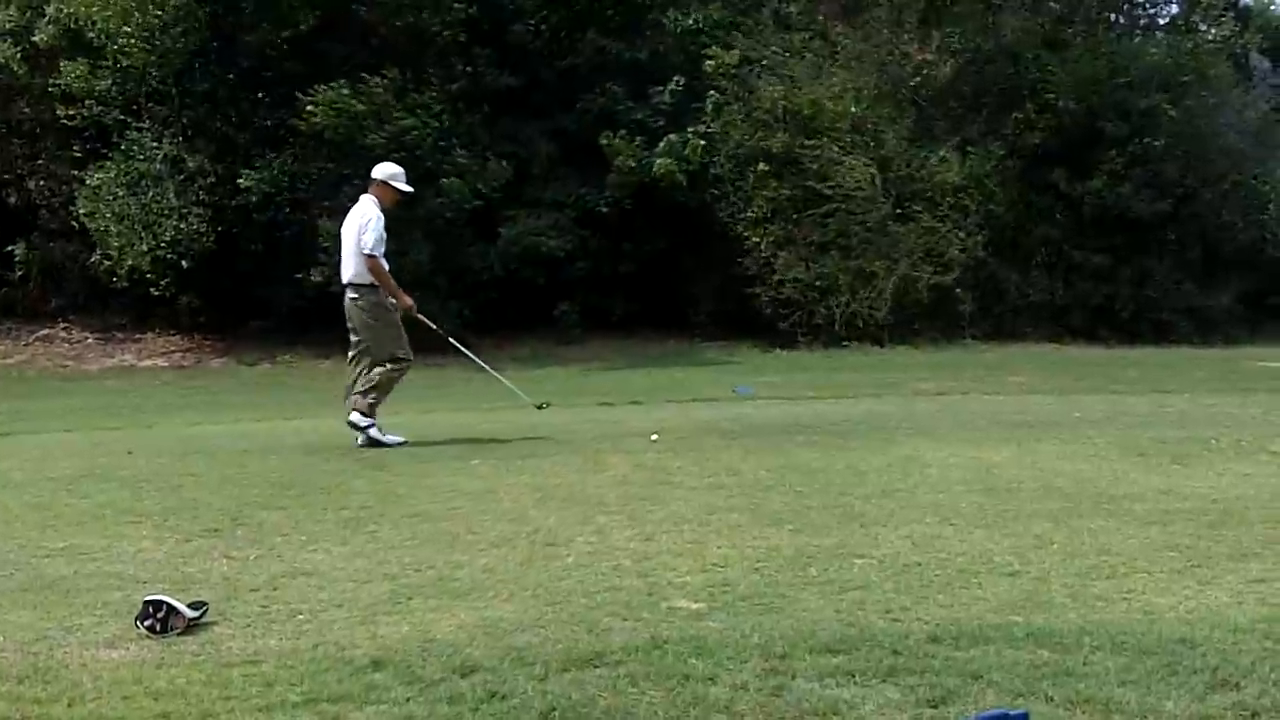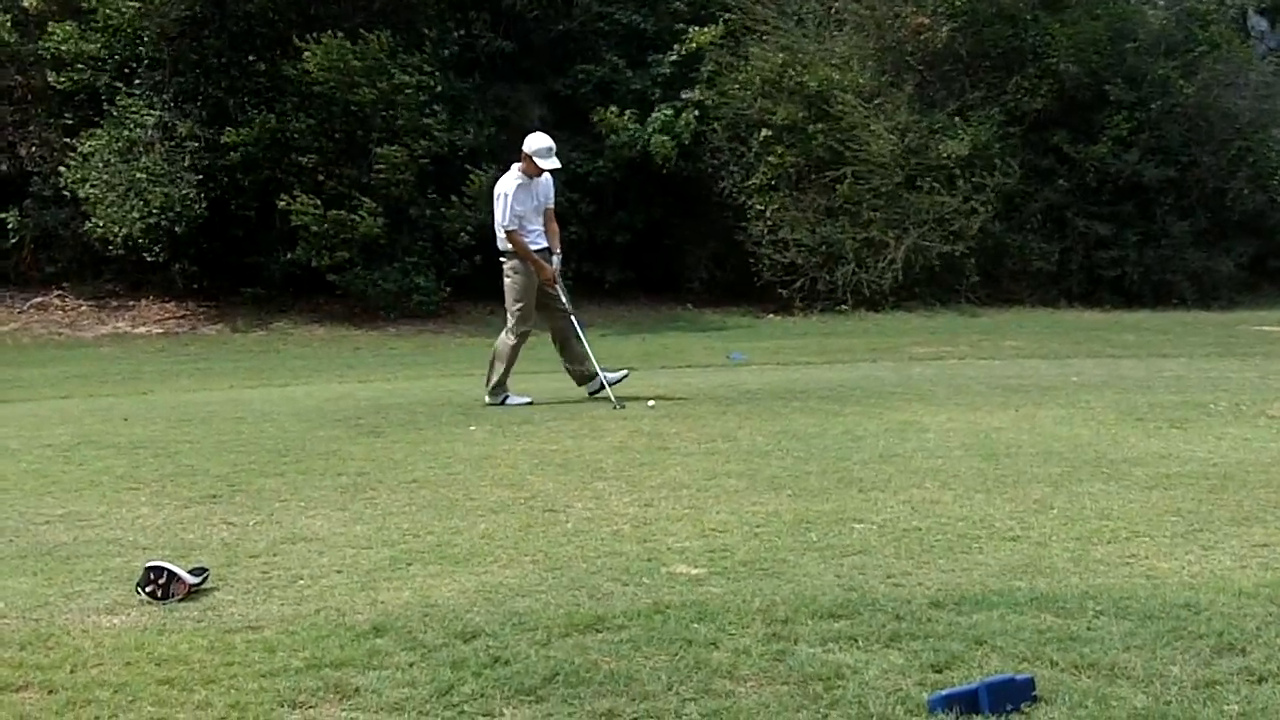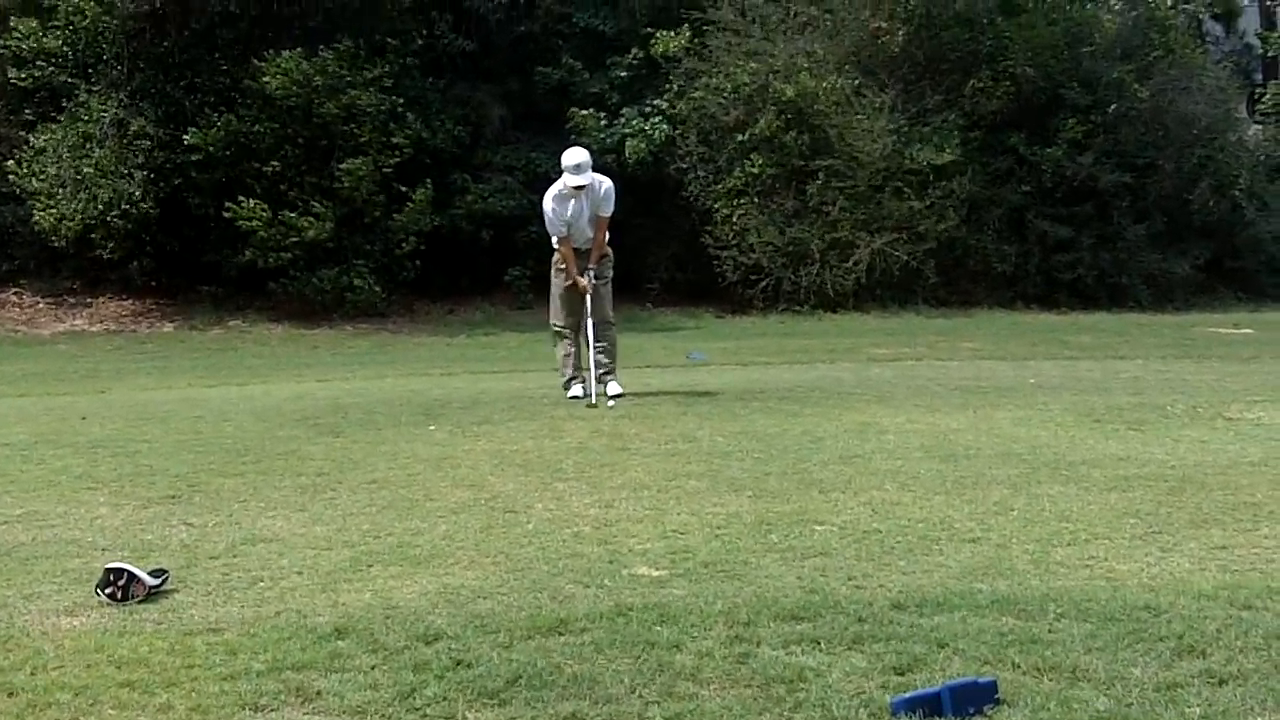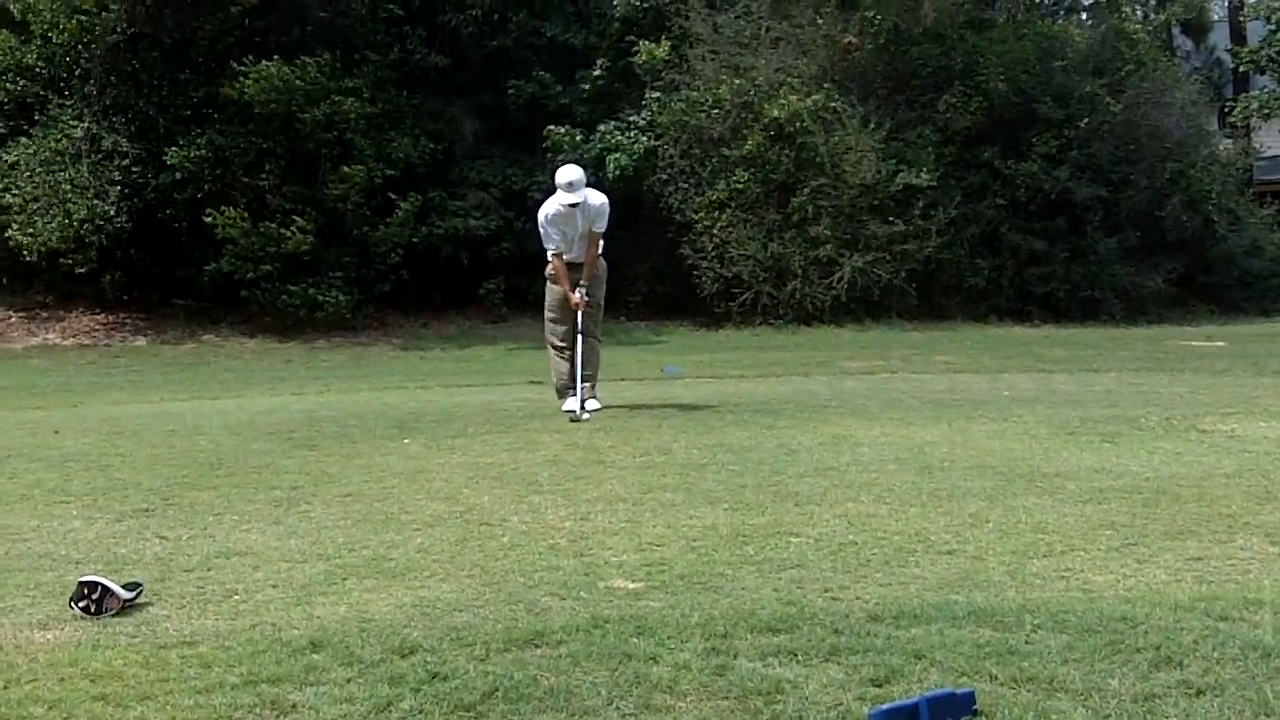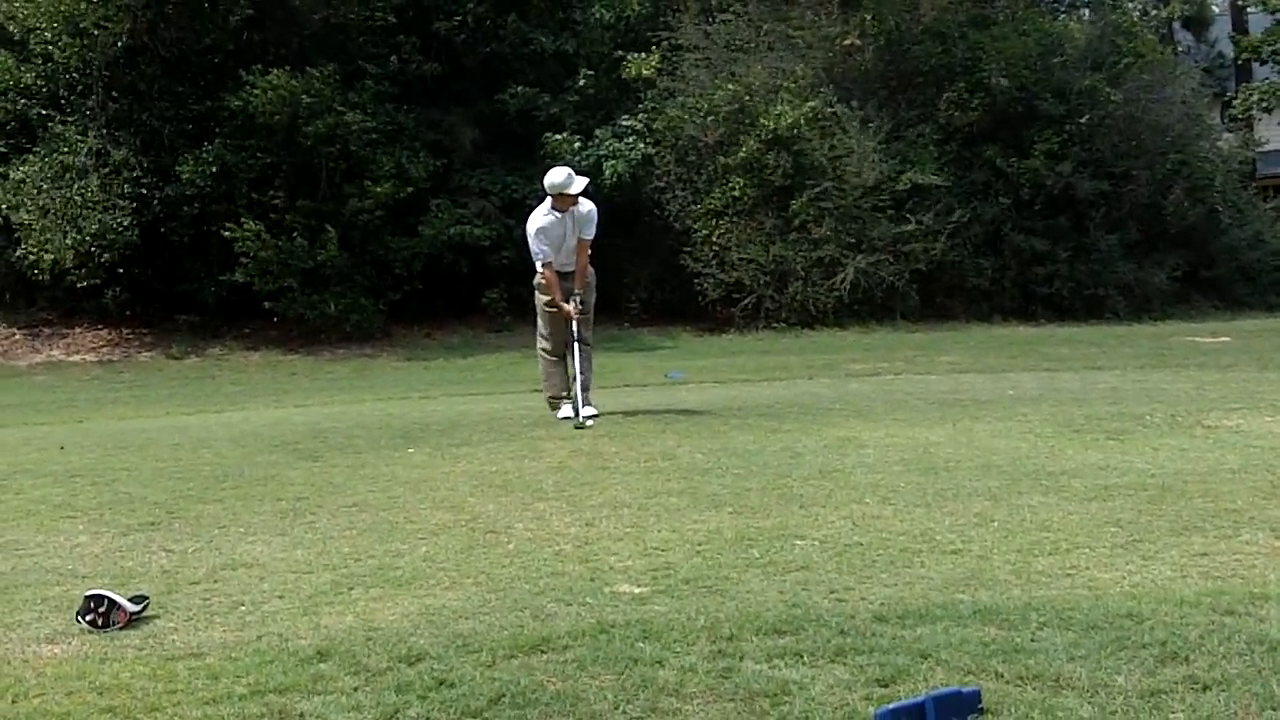
dt=1s
person 1, frame 1
left shoulder: (357, 211)
right shoulder: (372, 214)
right elbow: (373, 263)
left wrist: (389, 295)
right wrist: (400, 295)
left hip: (356, 295)
right hip: (368, 296)
left knee: (365, 362)
right knee: (399, 358)
left ankle: (368, 429)
right ankle: (361, 411)
person 1, frame 2
left shoulder: (545, 180)
right shoulder: (508, 187)
right elbow: (512, 236)
left wrist: (555, 253)
right wrist: (540, 266)
left hip: (541, 259)
right hip: (520, 262)
left knee: (563, 319)
right knee: (518, 327)
left ankle: (589, 378)
right ankle: (496, 391)
person 1, frame 3
left shoulder: (604, 186)
right shoulder: (553, 197)
left elbow: (600, 231)
right elbow: (563, 241)
left wrist: (591, 268)
right wrist: (575, 276)
left hip: (598, 254)
right hip: (567, 256)
left knee: (604, 318)
right knee: (565, 323)
left ankle: (608, 376)
right ankle: (575, 380)
person 1, frame 4
left shoulder: (599, 202)
right shoulder: (547, 212)
left elbow: (593, 246)
right elbow: (557, 256)
left wrist: (583, 285)
right wrist: (569, 293)
left hip: (592, 266)
right hip: (561, 268)
left knee: (591, 332)
right knee: (559, 335)
left ankle: (589, 391)
right ankle: (568, 393)
person 1, frame 5
left shoulder: (587, 209)
right shoulder: (537, 222)
left elbow: (582, 254)
right elbow: (546, 266)
left wrist: (577, 294)
right wrist: (561, 302)
left hip: (581, 275)
right hip: (550, 279)
left knee: (582, 340)
right knee: (551, 344)
left ankle: (583, 399)
right ankle: (561, 401)
